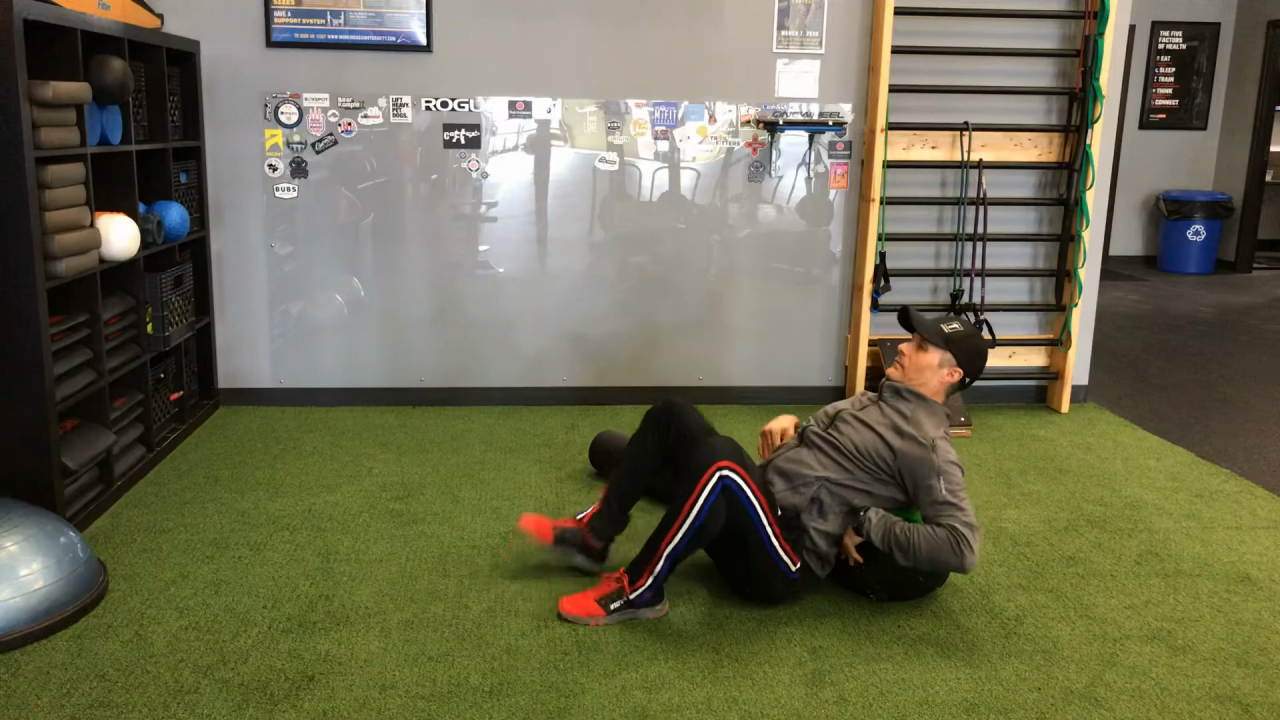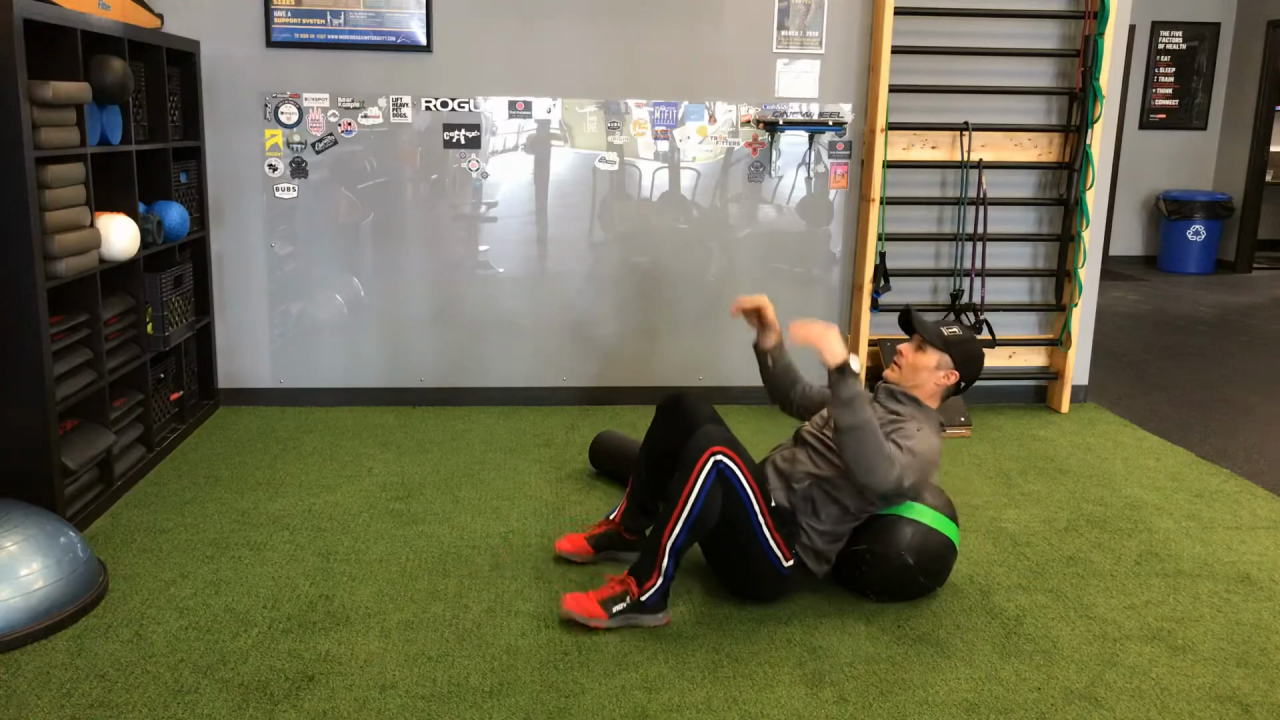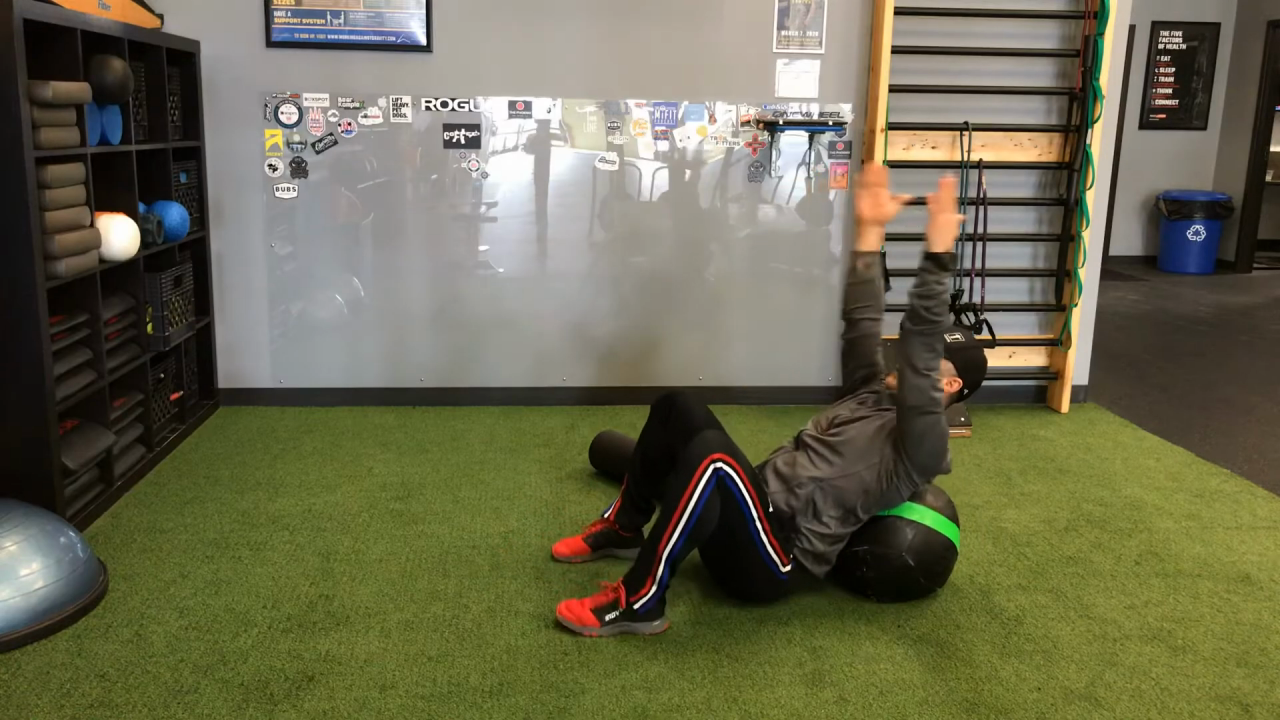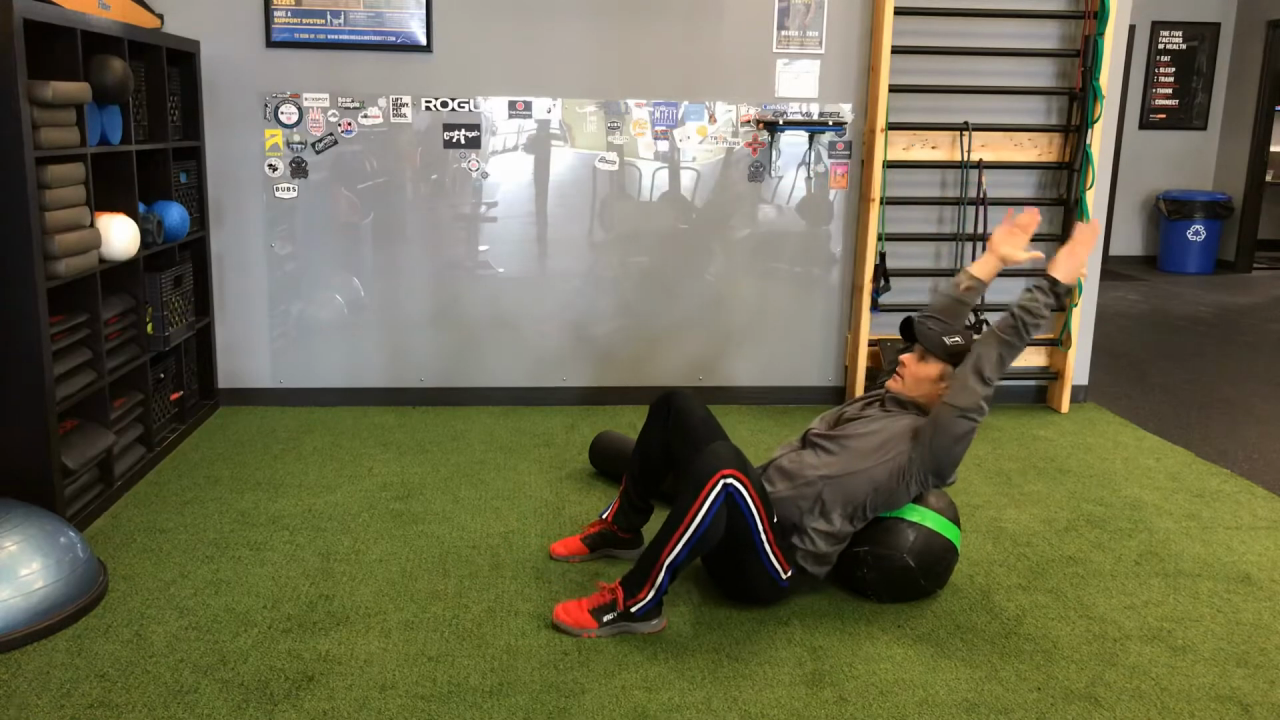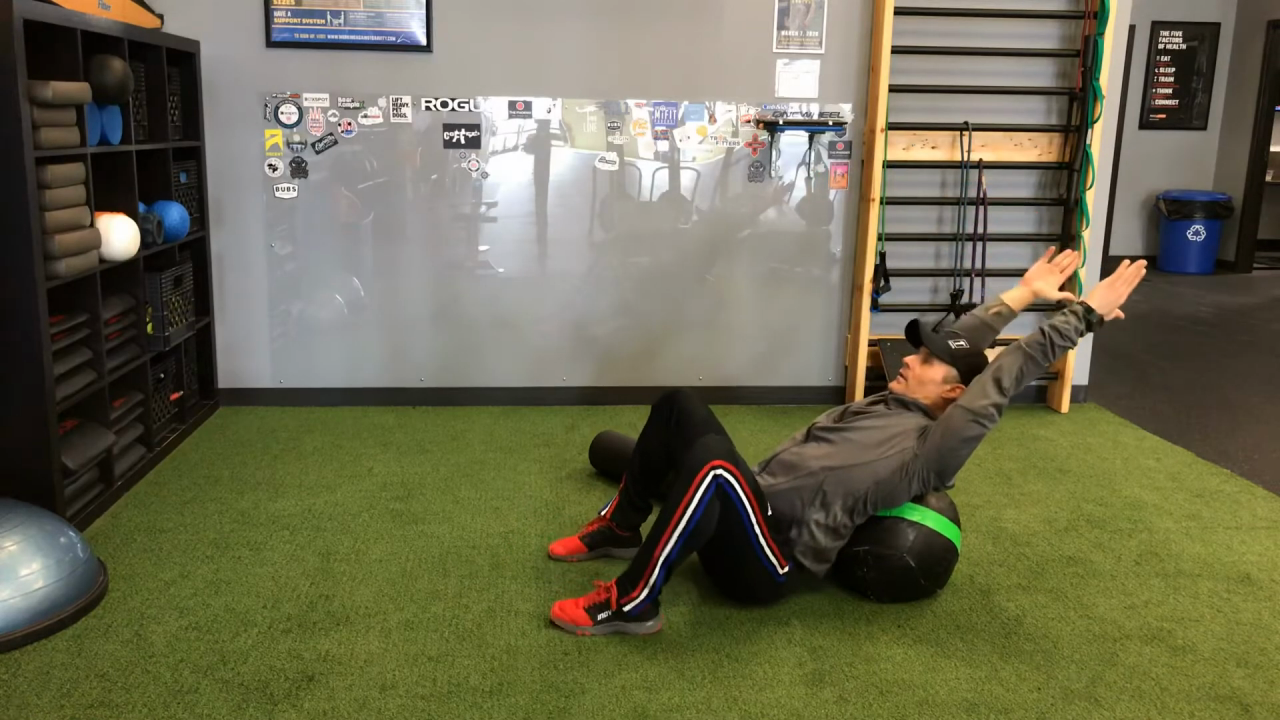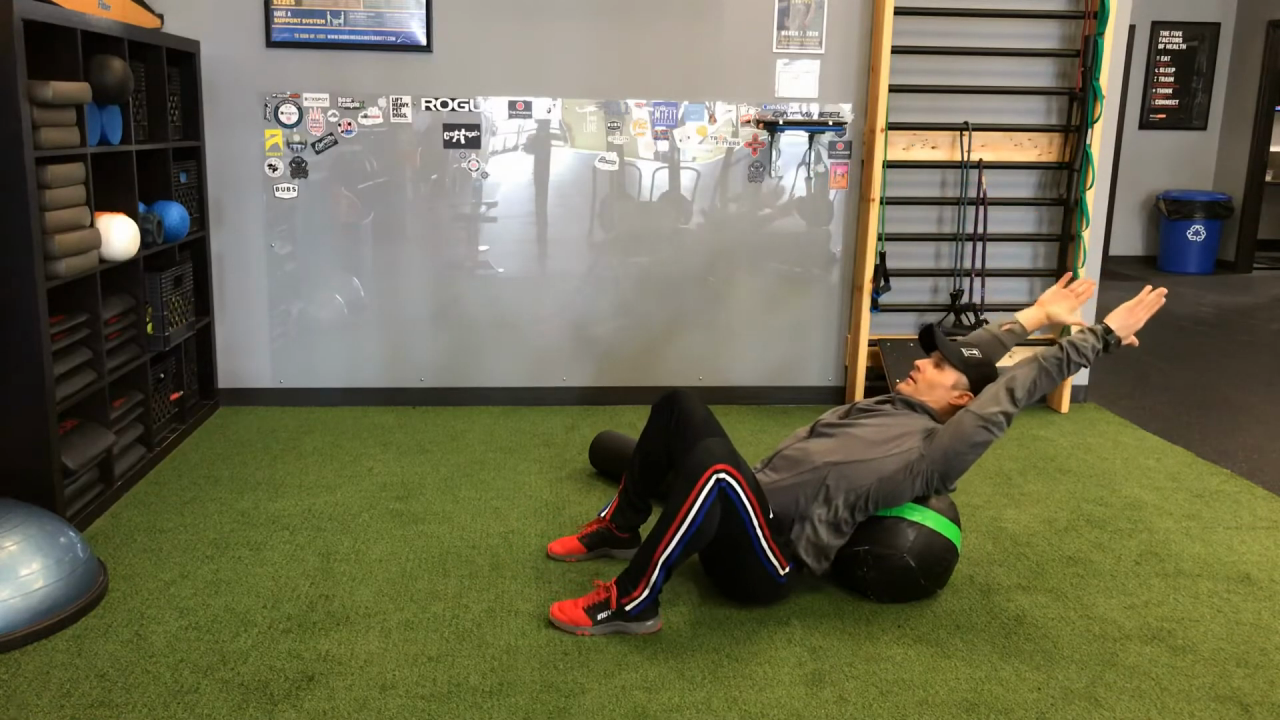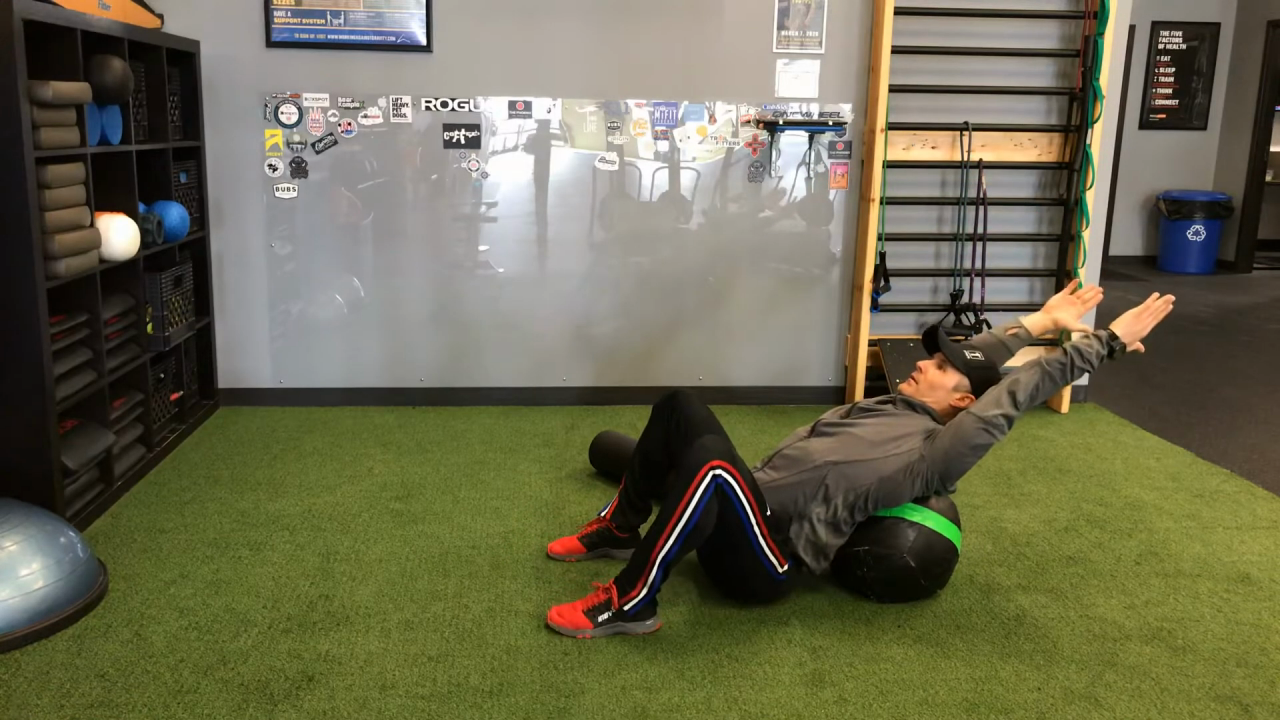
dt=0.5s
person 1, frame 1
left shoulder: (926, 445)
right shoulder: (879, 400)
left elbow: (961, 547)
left wrist: (865, 524)
right wrist: (793, 426)
left hip: (777, 559)
right hip: (752, 509)
left knee: (718, 454)
right knee: (671, 416)
left ankle: (639, 589)
right ankle: (593, 536)
person 1, frame 2
left shoulder: (919, 443)
right shoulder: (880, 400)
left elbow: (875, 474)
right elbow: (793, 398)
left wrist: (844, 367)
right wrist: (768, 336)
left hip: (778, 553)
right hip: (754, 505)
left knee: (712, 446)
right knee: (683, 408)
left ankle: (644, 594)
right ankle: (627, 531)
person 1, frame 3
left shoulder: (921, 445)
right shoulder: (872, 395)
left elbow: (921, 361)
right elbow: (861, 321)
left wrist: (938, 255)
right wrist: (868, 232)
left hip: (768, 560)
right hip: (749, 512)
left knee: (709, 454)
right knee: (677, 408)
left ankle: (638, 603)
right ankle: (622, 530)
person 1, frame 4
left shoulder: (928, 448)
right shoulder: (885, 401)
left elbow: (984, 366)
right elbow: (934, 332)
left wrist: (1055, 284)
right wrist: (990, 262)
left hip: (765, 564)
right hip: (743, 513)
left knee: (719, 469)
right knee: (676, 406)
left ankle: (635, 605)
right ankle: (621, 530)
person 1, frame 5
left shoulder: (931, 447)
right shoulder: (890, 405)
left elbow: (1001, 380)
right elbow: (954, 345)
left wrist: (1085, 313)
right wrist: (1021, 295)
left hip: (766, 559)
right hip: (744, 514)
left knee: (709, 463)
right knee: (679, 406)
left ankle: (630, 603)
right ankle: (620, 530)
person 1, frame 6
left shoulder: (934, 449)
right shoulder: (891, 408)
left elbow: (1012, 392)
right elbow: (963, 354)
left wrist: (1100, 336)
right wrist: (1034, 316)
left hip: (765, 559)
right hip: (740, 514)
left knee: (712, 464)
right knee: (678, 406)
left ankle: (630, 604)
right ankle: (617, 531)
person 1, frame 7
left shoulder: (934, 450)
right shoulder: (892, 407)
left elbow: (1013, 394)
right elbow: (965, 358)
left wrist: (1105, 340)
right wrist: (1039, 322)
left hip: (765, 556)
right hip: (742, 513)
left knee: (709, 461)
right knee: (679, 407)
left ankle: (628, 603)
right ankle: (618, 529)
